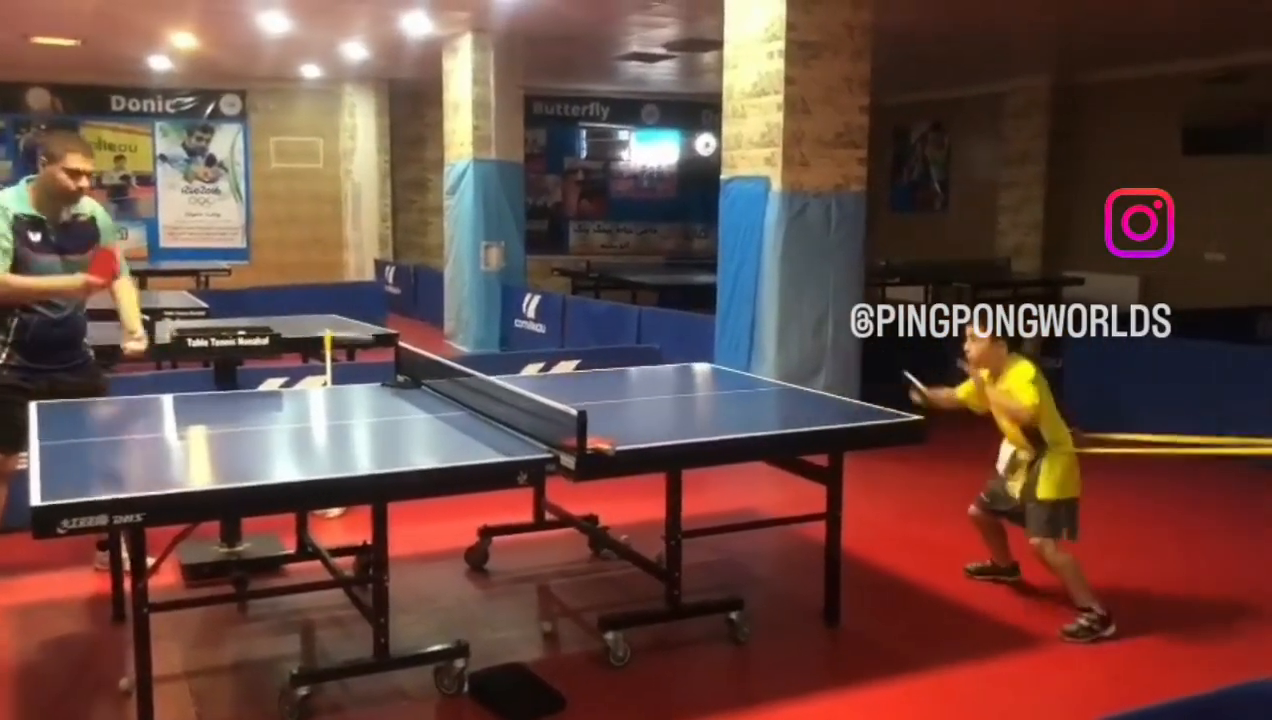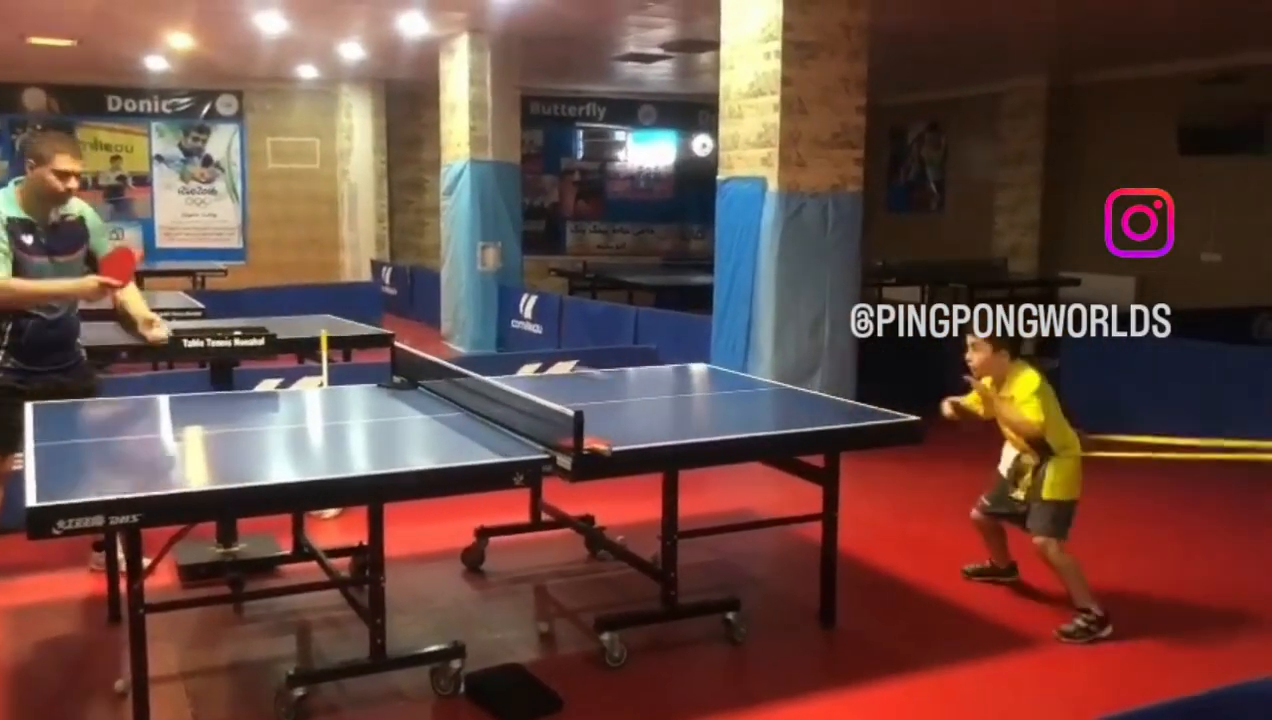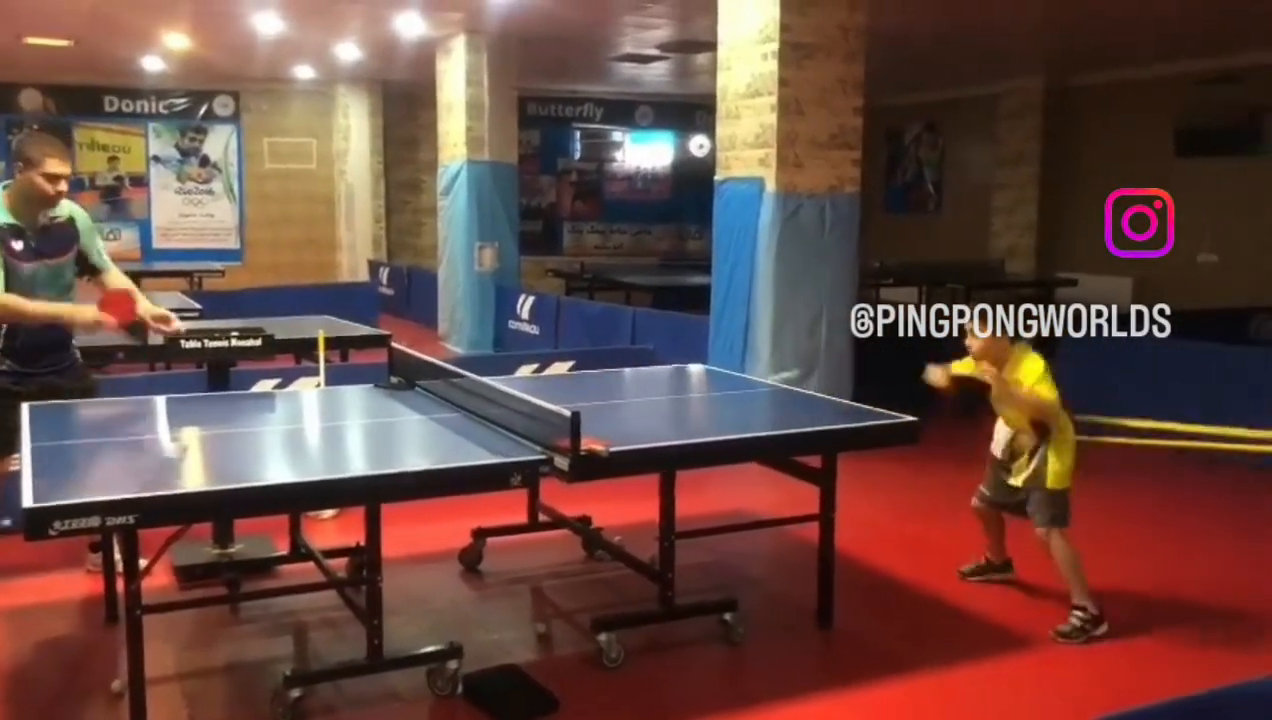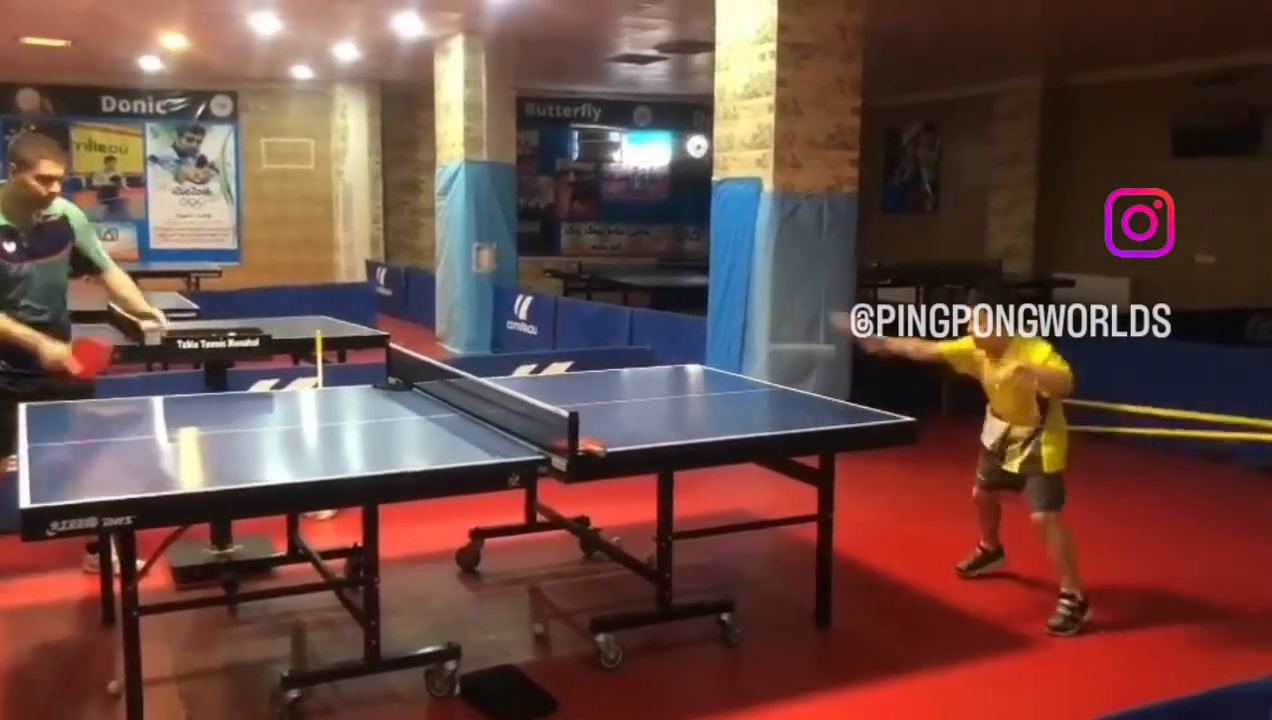
dt=0.1s
person 1, frame 1
left shoulder: (93, 216)
left elbow: (116, 274)
left wrist: (132, 321)
right wrist: (65, 285)
left hip: (73, 360)
left ankle: (109, 543)
person 1, frame 2
left shoulder: (82, 216)
left elbow: (117, 274)
left wrist: (141, 314)
right wrist: (75, 287)
left hip: (67, 363)
left ankle: (105, 546)
person 1, frame 3
left shoulder: (73, 217)
left elbow: (107, 272)
left wrist: (148, 311)
right wrist: (68, 314)
left hip: (63, 365)
left ankle: (101, 546)
person 1, frame 4
left shoulder: (67, 216)
left elbow: (105, 269)
left wrist: (141, 306)
right wrist: (38, 344)
left hip: (60, 365)
left ankle: (98, 547)
person 2, frame 1
left shoulder: (1023, 374)
right shoulder: (986, 374)
left elbow: (1025, 415)
right elbow: (957, 397)
left wrist: (986, 390)
right wrist: (928, 396)
left hip: (1049, 463)
right hip: (1017, 460)
left knee: (1042, 543)
right knee: (978, 512)
left ankle: (1096, 615)
right ankle: (1004, 566)
person 2, frame 2
left shoulder: (1029, 383)
right shoulder: (990, 383)
left elbow: (1034, 430)
right elbow: (968, 407)
left wrist: (993, 404)
right wrist: (951, 405)
left hip: (1055, 466)
right hip: (1022, 462)
left knee: (1045, 543)
right knee: (982, 515)
left ankle: (1093, 613)
right ankle: (1002, 566)
person 2, frame 3
left shoulder: (1031, 366)
right shoulder: (986, 363)
left elbow: (1045, 410)
right elbow: (954, 370)
left wrist: (1003, 386)
right wrist: (938, 374)
left hip: (1044, 452)
right hip: (1014, 447)
left knee: (1045, 532)
right knee: (983, 505)
left ankle: (1087, 611)
right ankle: (997, 562)
person 2, frame 4
left shoulder: (1036, 351)
right shoulder: (973, 348)
left elbow: (1066, 385)
right elbow: (928, 350)
left wrist: (1027, 371)
right wrist: (881, 343)
left hip: (1040, 439)
right hip: (1002, 433)
left knee: (1044, 517)
right knee: (982, 494)
left ankle: (1073, 598)
right ankle: (990, 550)
